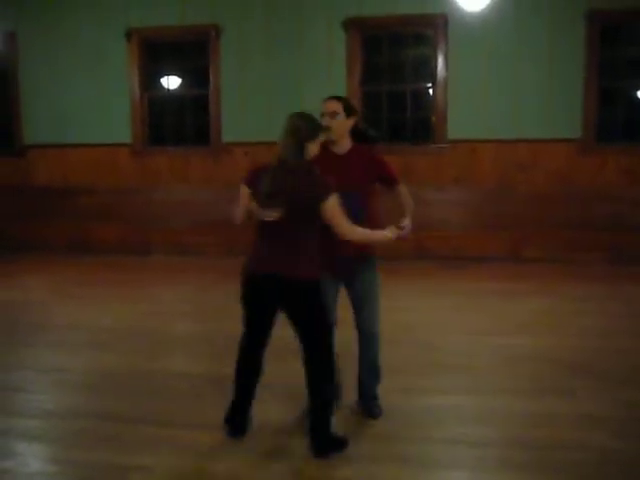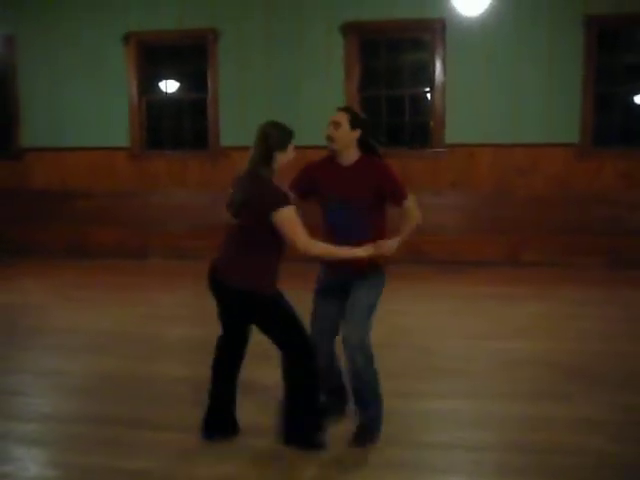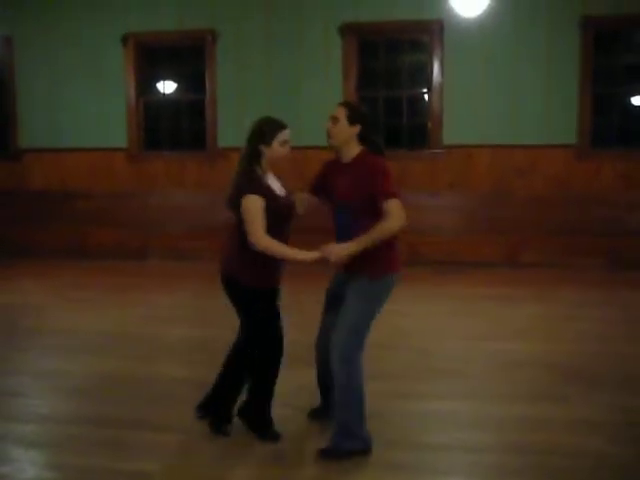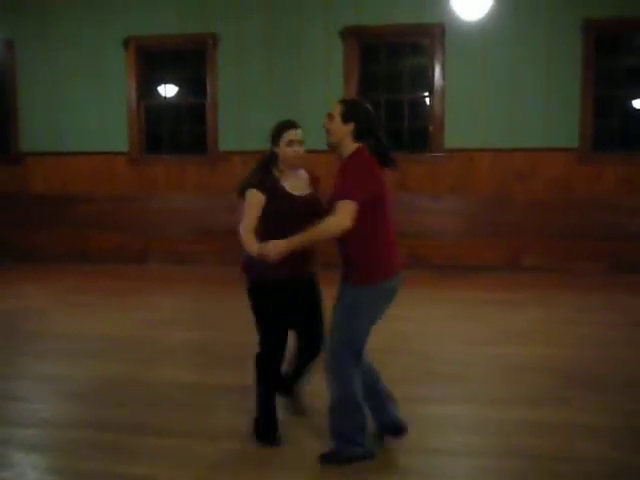
dt=0.2s
person 1, frame 1
left shoulder: (369, 159)
right shoulder: (313, 160)
left elbow: (400, 190)
left wrist: (407, 218)
left hip: (362, 257)
right hip: (324, 256)
left knee: (369, 326)
left ankle: (368, 394)
person 1, frame 2
left shoulder: (377, 170)
right shoulder: (318, 171)
left elbow: (413, 212)
left wrist: (395, 241)
left hip: (367, 271)
right hip: (334, 268)
left knee: (354, 336)
right knee: (320, 339)
left ankle: (370, 414)
right ankle: (335, 399)
person 1, frame 3
left shoulder: (373, 168)
right shoulder: (332, 169)
left elbow: (397, 220)
right elbow: (303, 202)
left wrist: (353, 246)
left hip: (374, 273)
right hip: (349, 270)
left knee: (344, 349)
right knee: (326, 342)
left ankle: (352, 437)
right ankle: (332, 404)
person 1, frame 4
left shoulder: (355, 166)
right shoulder: (369, 162)
left elbow: (342, 221)
left wrist: (288, 244)
left hip: (368, 280)
right hip: (386, 276)
left knee: (340, 359)
right knee: (349, 351)
left ankle: (353, 443)
right ankle: (387, 416)
person 2, frame 1
left shoulder: (258, 176)
right shoulder: (315, 184)
left elbow: (238, 217)
right elbow: (345, 230)
right wrist: (384, 234)
left hip: (257, 275)
right hip: (298, 280)
left knee: (253, 342)
right knee: (319, 352)
left ankle: (237, 419)
right ankle: (321, 436)
person 2, frame 2
left shoulder: (246, 182)
right shoulder: (271, 194)
right elbow: (305, 245)
right wrist: (357, 252)
left hip: (222, 276)
right hip: (252, 286)
left knee: (231, 345)
right knee: (299, 349)
left ankle: (217, 422)
right ankle: (300, 429)
person 2, frame 3
left shoulder: (270, 179)
right shoulder: (251, 184)
right elbow: (258, 239)
right wrist: (305, 256)
left hip: (261, 277)
right hip: (249, 278)
left knee: (251, 340)
right knee: (270, 346)
left ankle: (215, 406)
right ankle: (257, 416)
person 2, frame 4
left shoulder: (309, 179)
right shoulder: (261, 183)
left elbow: (320, 219)
right elbow: (246, 231)
right wrist: (259, 252)
left hip: (302, 277)
right hip: (267, 279)
left knee: (313, 341)
right knee: (272, 347)
left ankle: (287, 383)
right ankle: (266, 424)
